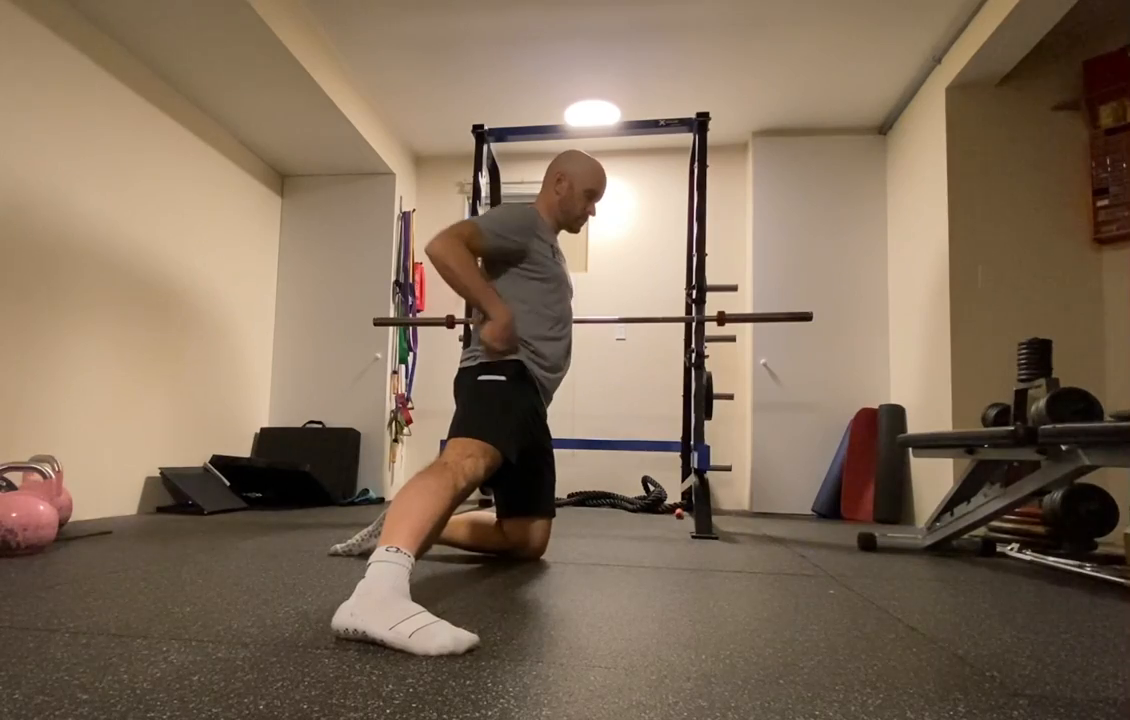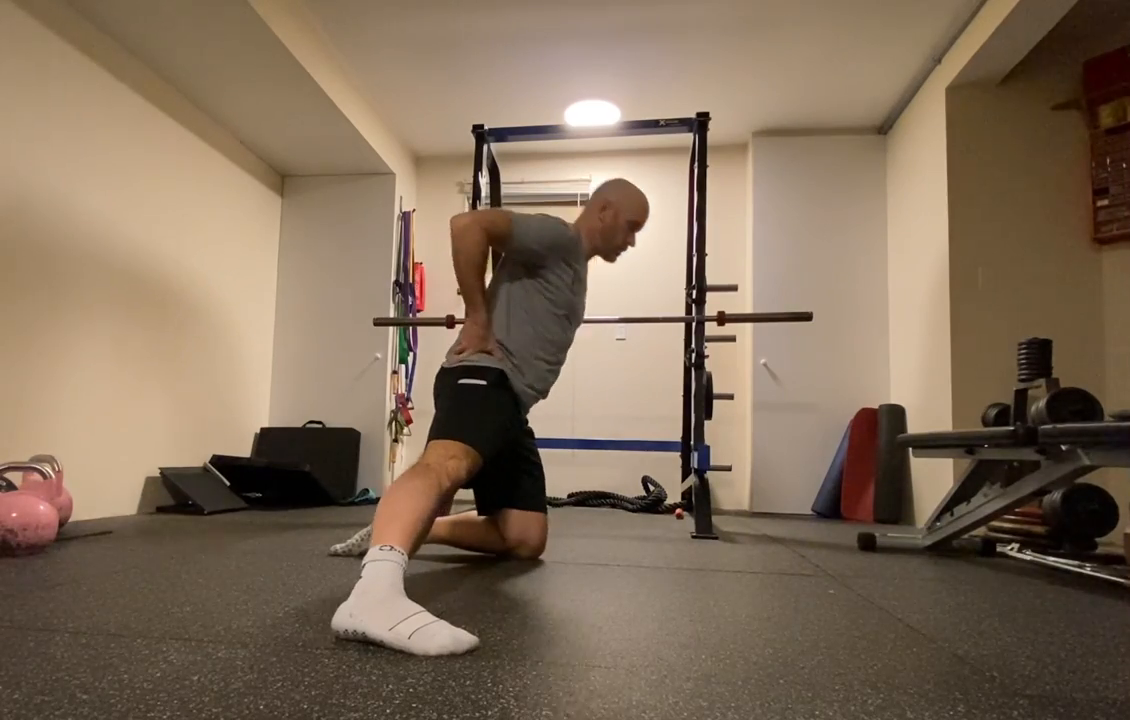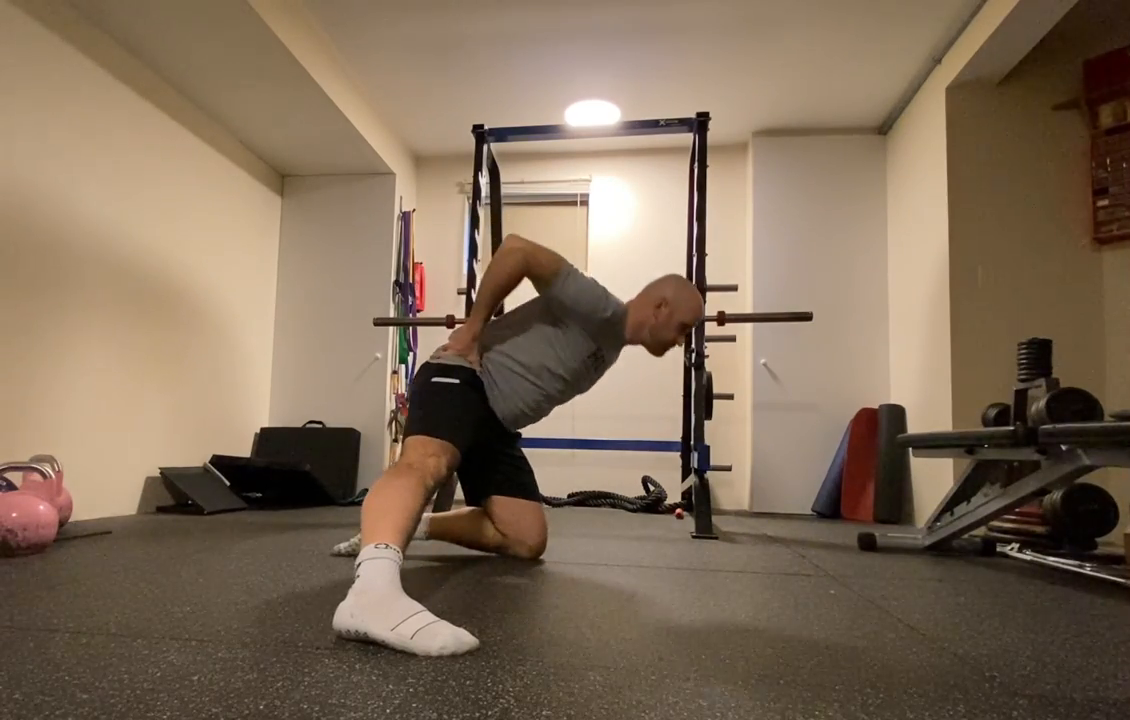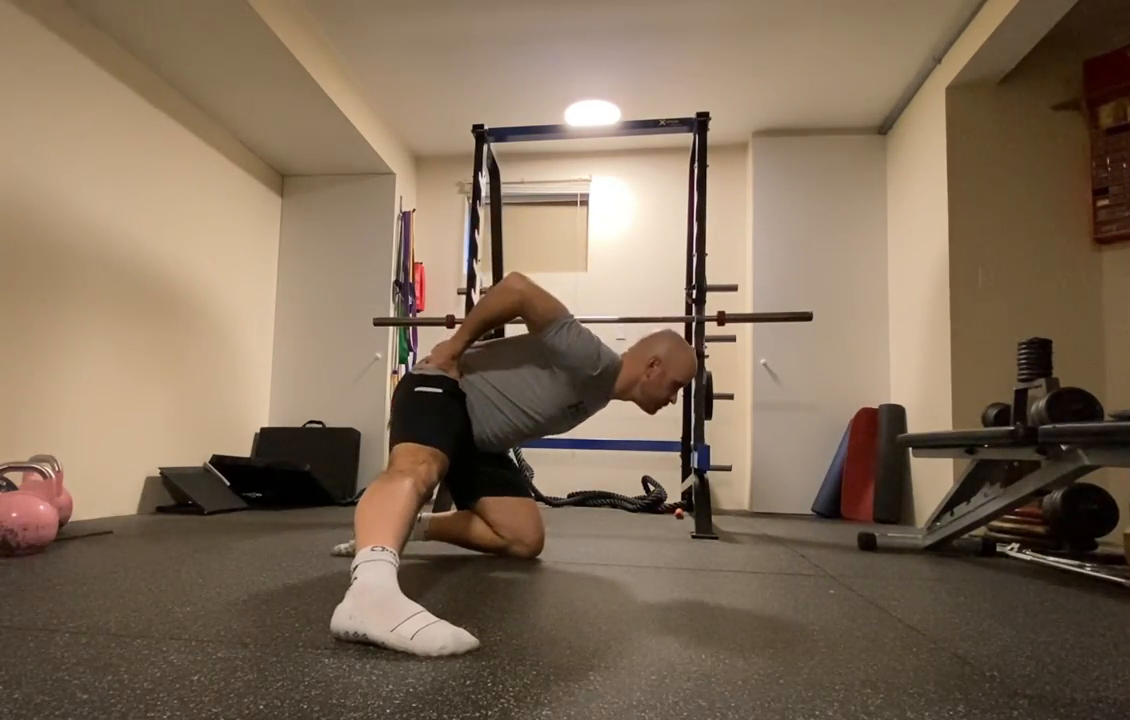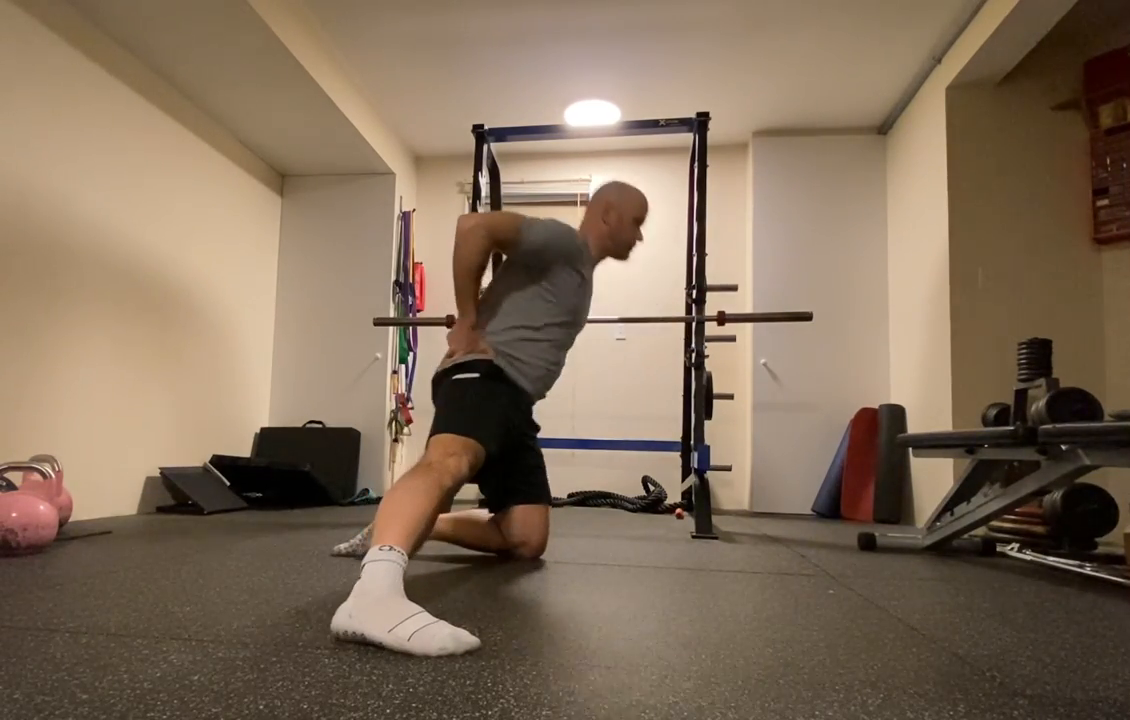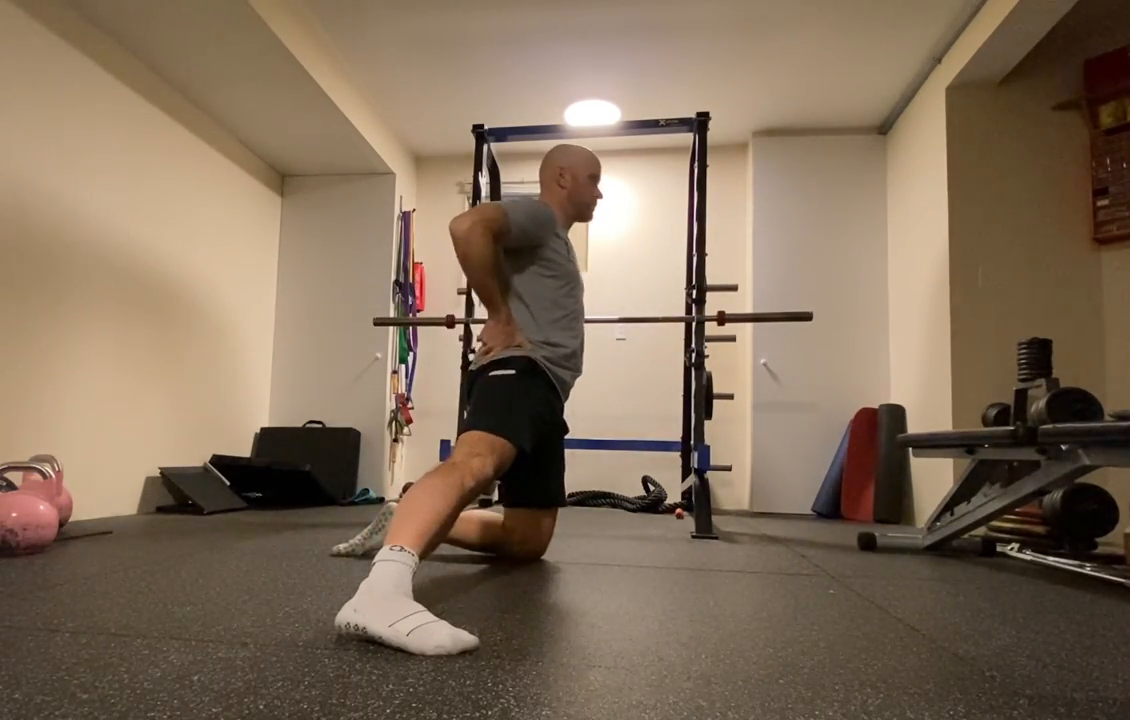
dt=0.7s
person 1, frame 1
left shoulder: (548, 246)
right shoulder: (523, 222)
right elbow: (443, 244)
right wrist: (496, 311)
left hip: (529, 396)
right hip: (502, 377)
left knee: (527, 540)
right knee: (464, 463)
left ankle: (408, 530)
right ankle: (379, 589)
person 1, frame 2
left shoulder: (574, 264)
right shoulder: (556, 237)
right elbow: (466, 224)
right wrist: (477, 318)
left hip: (511, 402)
right hip: (486, 379)
left knee: (525, 541)
right knee: (446, 464)
left ankle: (405, 529)
right ankle: (375, 588)
person 1, frame 3
left shoulder: (612, 344)
right shoulder: (600, 310)
right elbow: (518, 248)
right wrist: (474, 327)
left hip: (495, 420)
right hip: (460, 380)
left knee: (526, 540)
right knee: (424, 463)
left ankle: (409, 526)
right ankle: (372, 588)
person 1, frame 4
left shoulder: (601, 389)
right shoulder: (592, 361)
right elbow: (517, 287)
right wrist: (456, 345)
left hip: (478, 438)
right hip: (443, 392)
left knee: (525, 540)
right knee: (414, 470)
left ankle: (411, 527)
right ankle: (370, 591)
person 1, frame 5
left shoulder: (581, 268)
right shoulder: (560, 240)
right elbow: (473, 225)
right wrist: (468, 321)
left hip: (515, 395)
right hip: (484, 375)
left knee: (527, 540)
right knee: (447, 463)
left ankle: (408, 528)
right ankle: (373, 591)
person 1, frame 6
left shoulder: (554, 239)
right shoulder: (536, 216)
right elbow: (466, 226)
right wrist: (500, 316)
left hip: (545, 393)
right hip: (519, 372)
left knee: (527, 543)
right knee: (474, 464)
left ankle: (403, 525)
right ankle: (382, 588)
